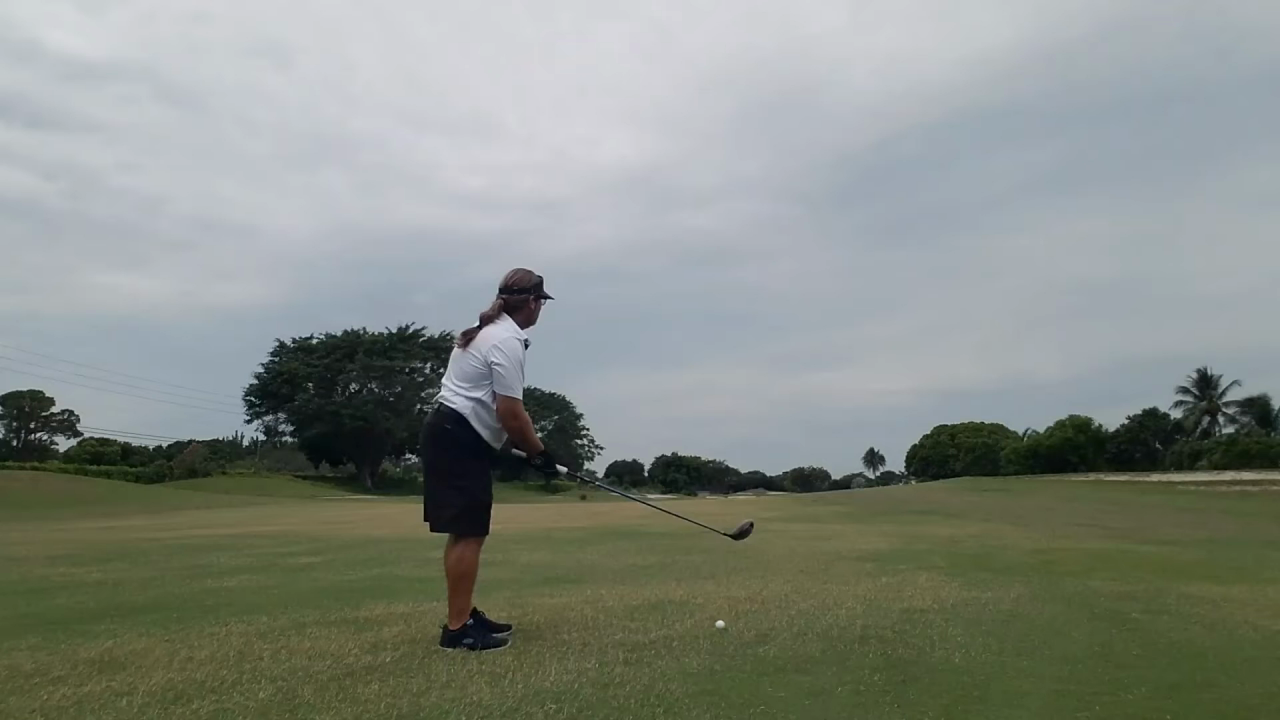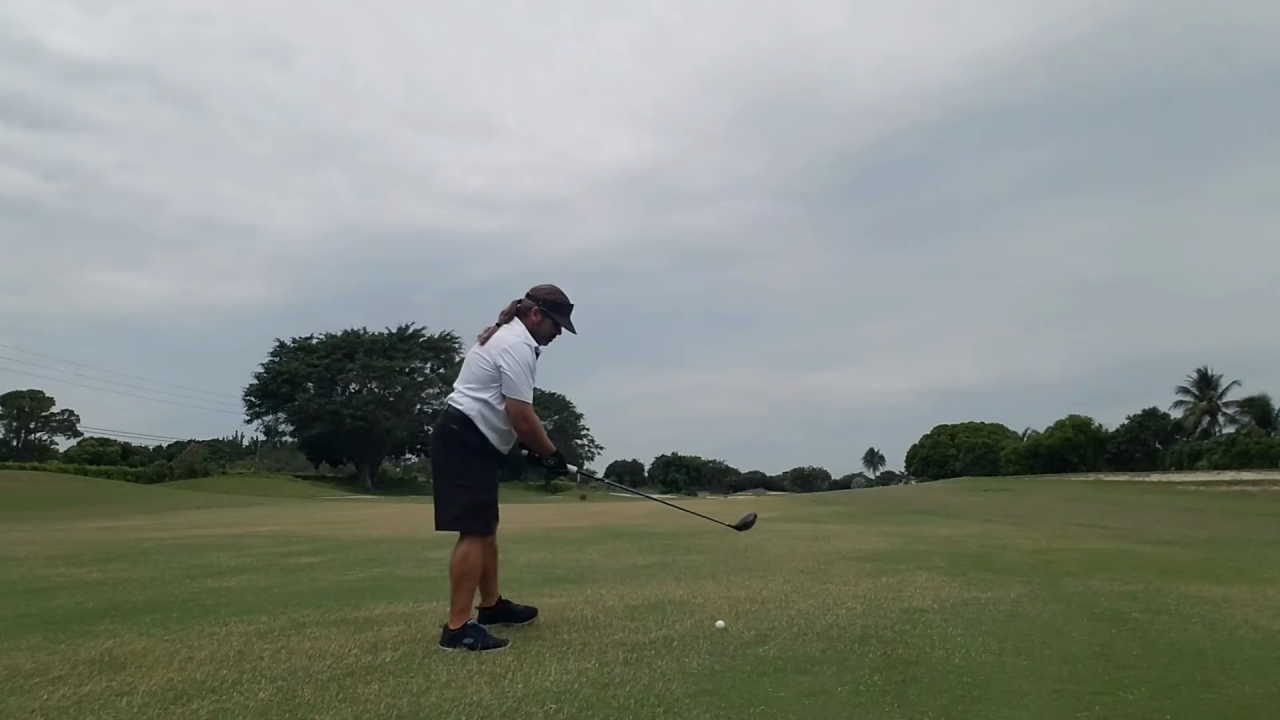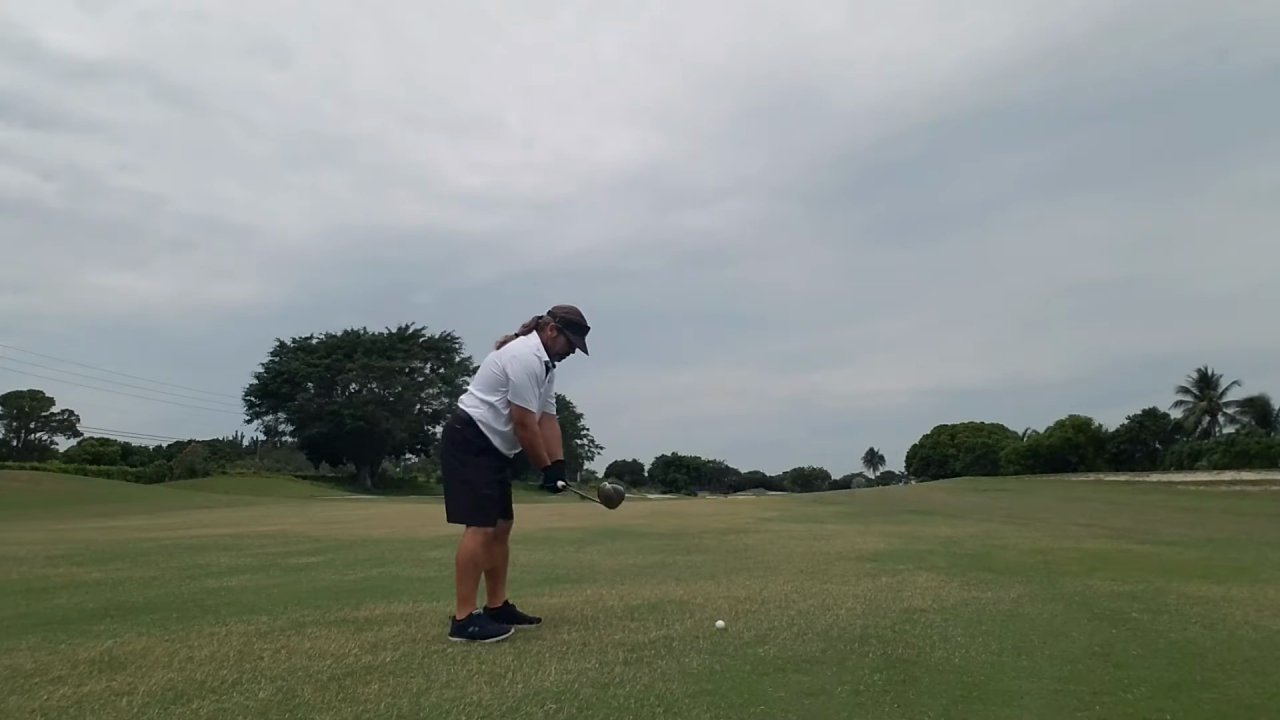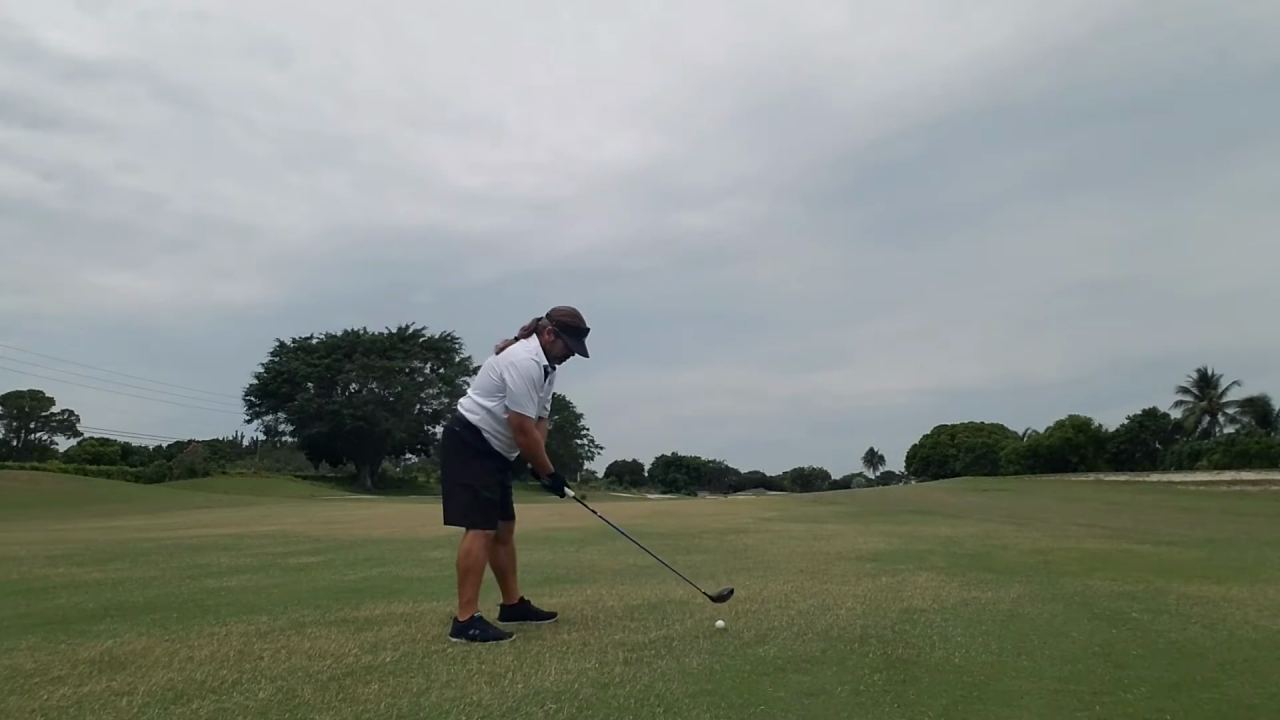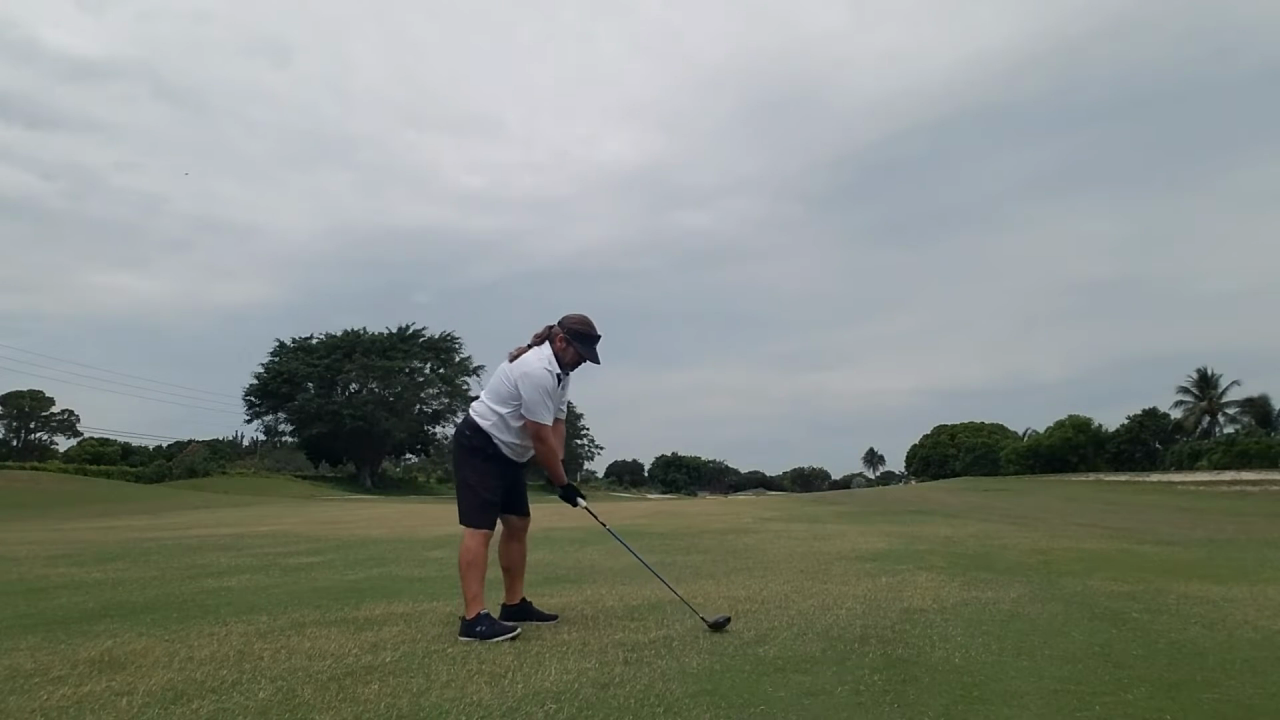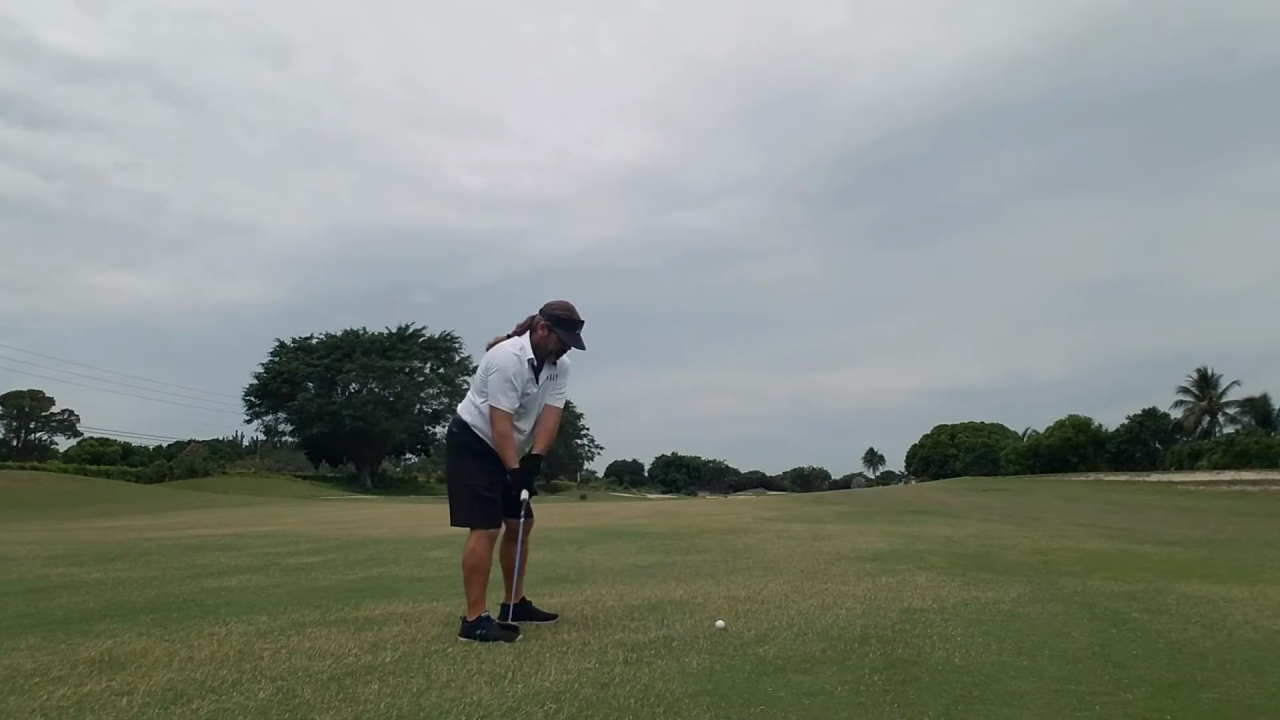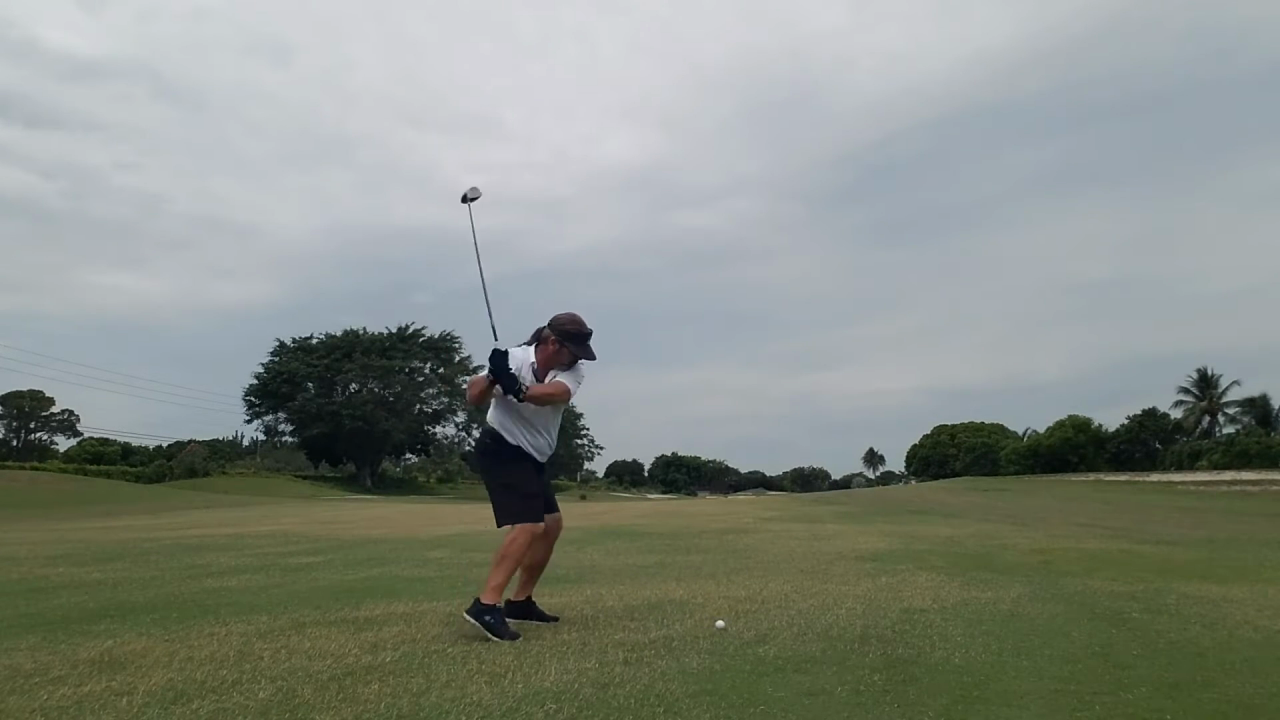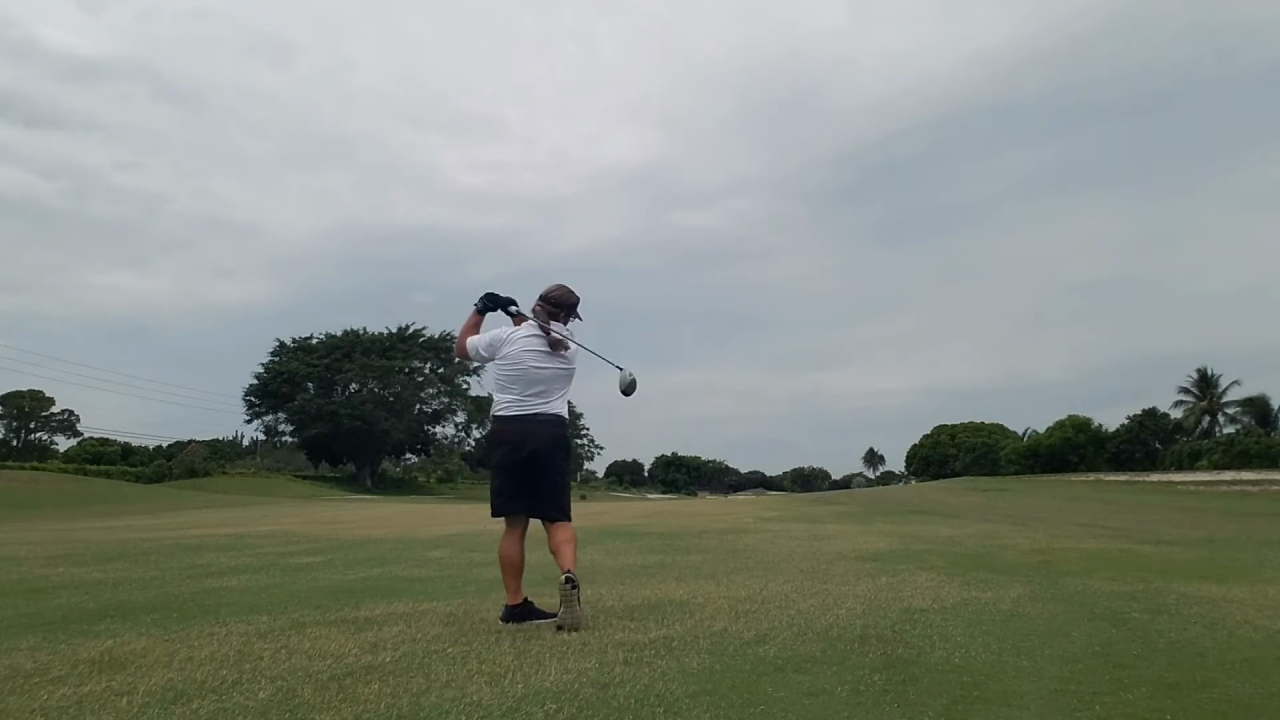
dt=0.7s
person 1, frame 1
left shoulder: (490, 331)
right shoulder: (508, 342)
right elbow: (510, 413)
left wrist: (528, 445)
right wrist: (539, 452)
left hip: (452, 435)
right hip: (460, 440)
left knee: (466, 533)
right knee: (468, 534)
left ankle: (465, 615)
right ankle: (457, 628)
person 1, frame 2
left shoulder: (508, 338)
right shoulder: (517, 346)
left elbow: (510, 411)
right elbow: (521, 416)
left wrist: (534, 447)
right wrist: (551, 453)
left hip: (472, 443)
right hip: (465, 443)
left knee: (485, 530)
right knee: (474, 532)
left ankle: (491, 605)
right ankle: (458, 627)
person 1, frame 3
left shoulder: (544, 363)
right shoulder: (525, 357)
left elbow: (547, 419)
right elbow: (525, 425)
left wrist: (558, 464)
right wrist: (546, 467)
left hip: (492, 447)
right hip: (470, 442)
left knee: (500, 527)
right knee: (480, 527)
left ankle: (496, 607)
right ankle: (464, 618)
person 1, frame 4
left shoulder: (545, 365)
right shoulder: (524, 362)
left elbow: (539, 422)
right elbow: (523, 430)
left wrist: (537, 466)
right wrist: (549, 472)
left hip: (493, 450)
right hip: (469, 445)
left knee: (503, 530)
right knee: (481, 530)
left ankle: (513, 604)
right ankle: (465, 620)
person 1, frame 5
left shoulder: (559, 370)
right shoulder: (537, 370)
left elbow: (556, 427)
right elbow: (541, 437)
left wrist: (557, 470)
right wrist: (562, 482)
left hip: (504, 453)
right hip: (478, 447)
left knee: (517, 524)
right knee: (480, 528)
left ankle: (514, 603)
right ankle: (473, 618)
person 1, frame 6
left shoulder: (559, 366)
right shoulder: (509, 358)
left elbow: (550, 415)
right elbow: (500, 421)
left wrist: (535, 458)
right wrist: (514, 468)
left hip: (507, 454)
right hip: (472, 446)
left knee: (519, 525)
right knee: (485, 529)
left ankle: (515, 603)
right ankle: (474, 619)
person 1, frame 7
left shoulder: (574, 371)
right shoulder: (515, 362)
left elbow: (553, 396)
right elbow: (473, 396)
left wrist: (517, 389)
right wrist: (492, 377)
left hip: (527, 457)
right hip: (503, 452)
left knee: (551, 524)
right knee: (529, 525)
left ankle: (519, 600)
right ankle: (486, 605)
person 1, frame 8
left shoulder: (506, 337)
right shoulder: (568, 349)
left elbow: (462, 349)
left wrist: (479, 310)
right wrist: (514, 311)
left hip: (507, 434)
right hip: (550, 434)
left knee: (515, 523)
right knee: (557, 519)
left ankle: (514, 603)
right ankle: (569, 575)
